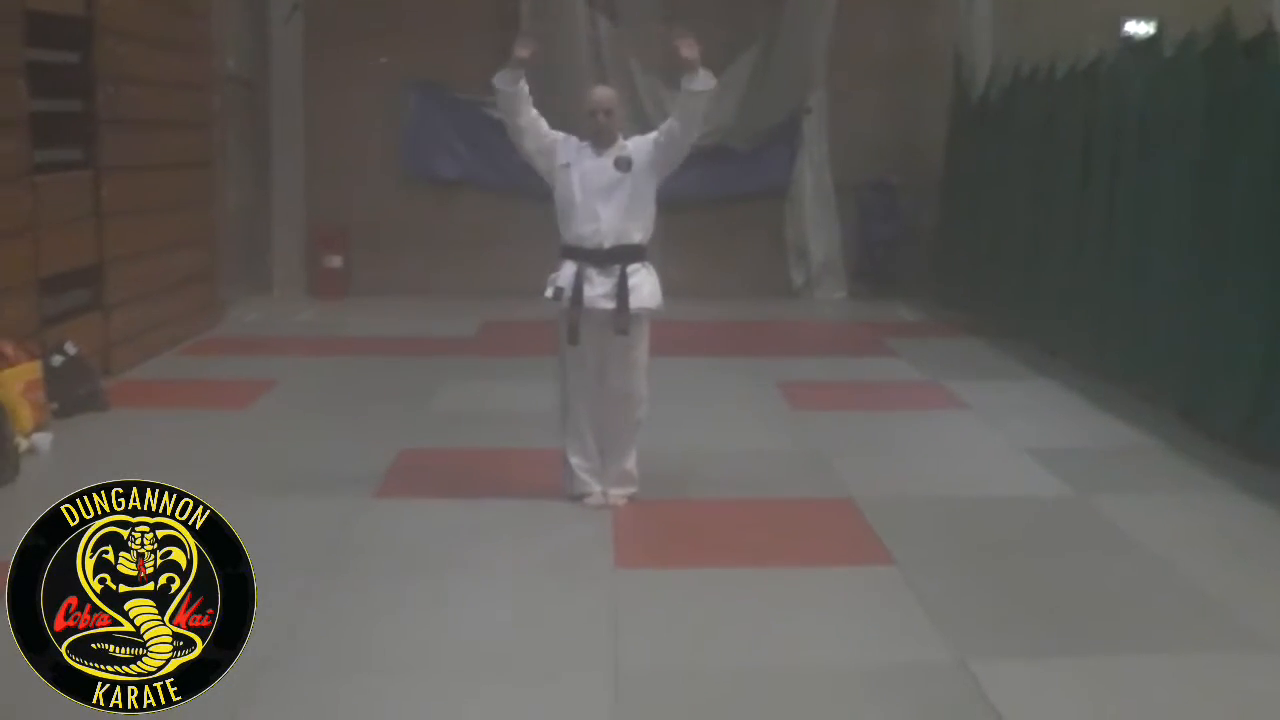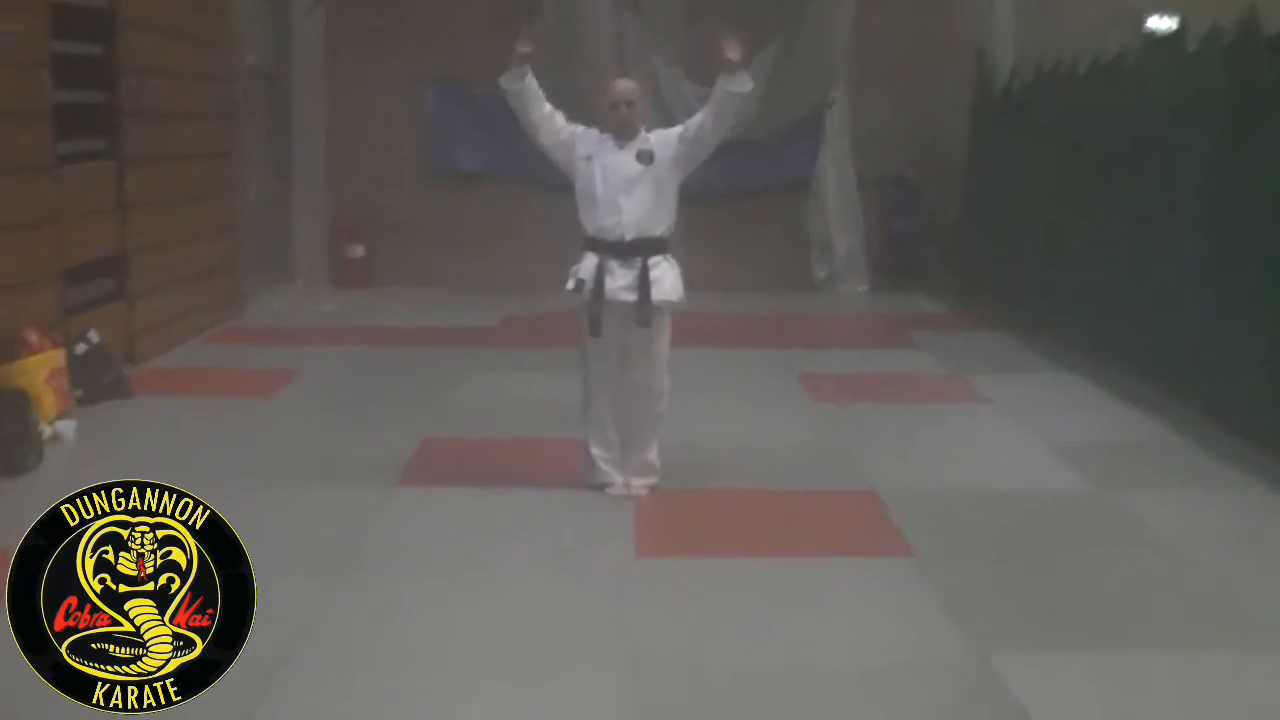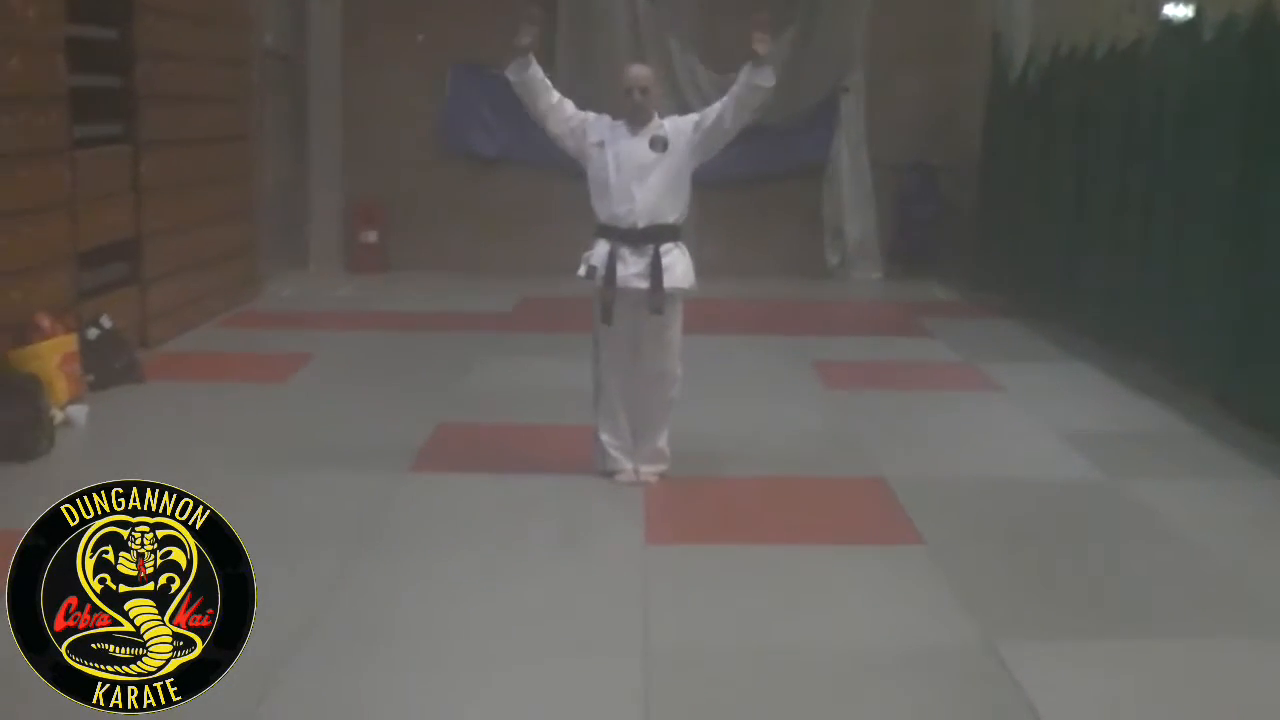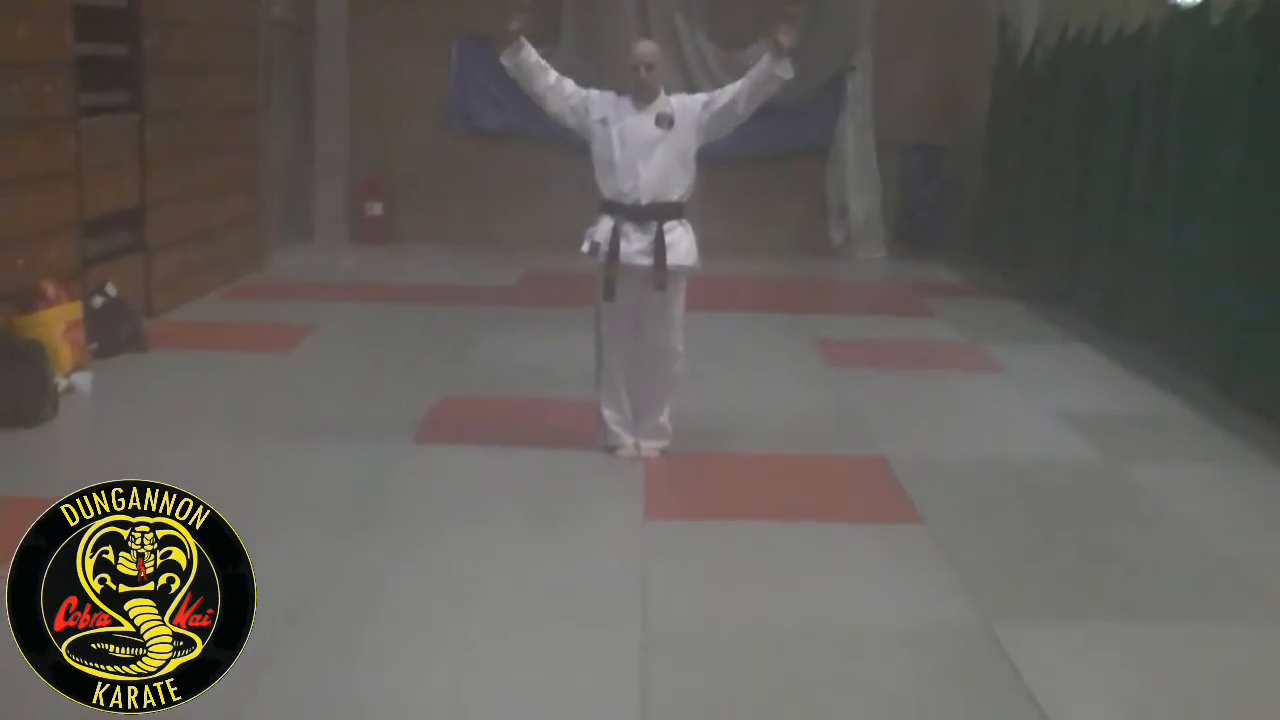
dt=0.1s
person 1, frame 1
left shoulder: (647, 155)
right shoulder: (562, 154)
left elbow: (686, 124)
right elbow: (521, 121)
left wrist: (692, 73)
right wrist: (516, 71)
left hip: (629, 283)
right hip: (579, 282)
left knee: (626, 389)
right knee: (580, 388)
left ankle: (617, 478)
right ankle: (586, 479)
person 1, frame 2
left shoulder: (670, 146)
right shoulder: (582, 145)
left elbow: (714, 121)
right elbow: (538, 116)
left wrist: (733, 74)
right wrist: (521, 69)
left hip: (650, 275)
right hip: (600, 273)
left knee: (647, 381)
right knee: (602, 381)
left ankle: (639, 468)
right ankle: (607, 470)
person 1, frame 3
left shoulder: (684, 134)
right shoulder: (594, 133)
left elbow: (732, 111)
right elbow: (548, 106)
left wrist: (758, 67)
right wrist: (525, 59)
left hip: (662, 263)
right hip: (613, 261)
left knee: (660, 368)
right knee: (613, 367)
left ankle: (650, 455)
right ankle: (617, 456)
person 1, frame 4
left shoulder: (690, 111)
right shoulder: (599, 107)
left elbow: (741, 96)
right elbow: (549, 86)
left wrist: (778, 56)
right wrist: (516, 43)
left hip: (667, 240)
right hip: (617, 238)
left knee: (662, 344)
right knee: (616, 342)
left ankle: (650, 431)
right ankle: (620, 431)
